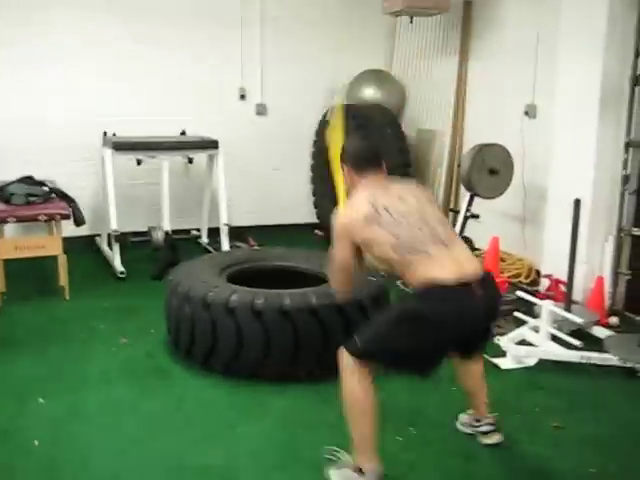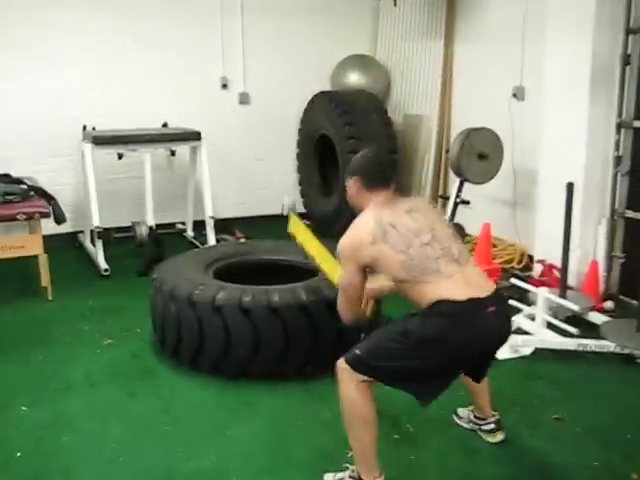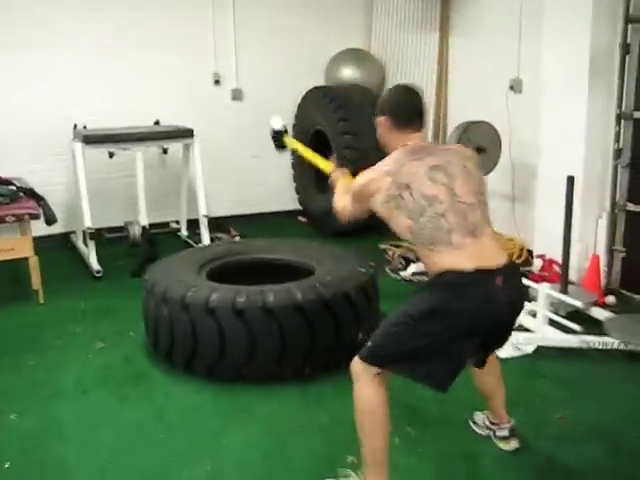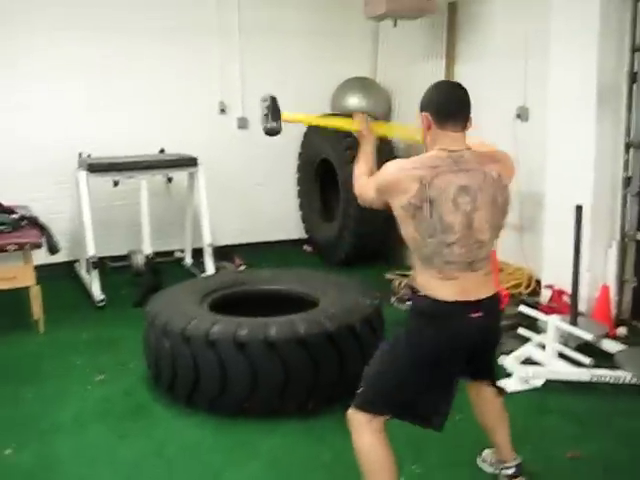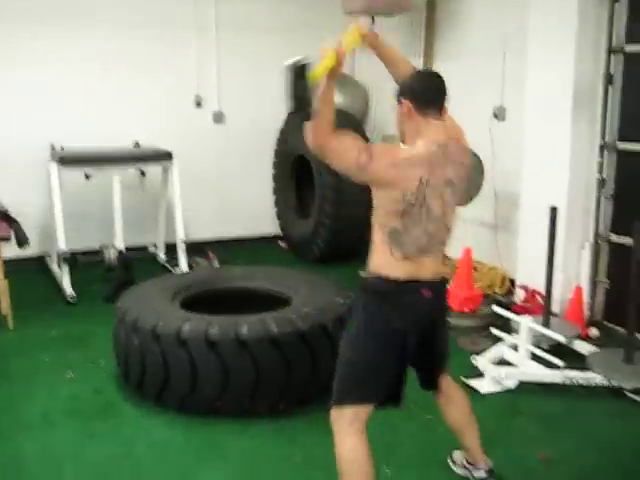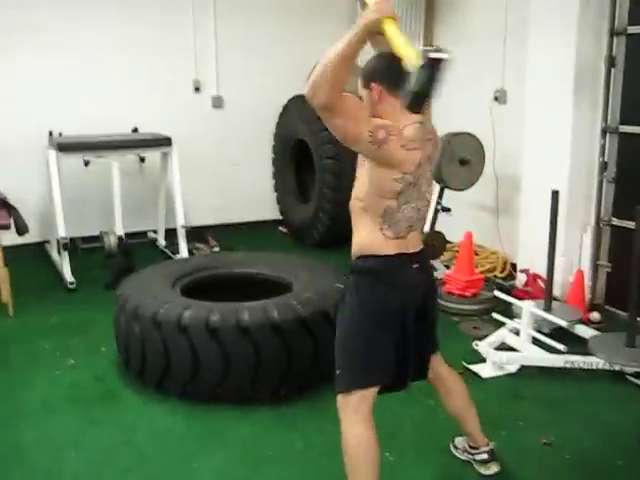
dt=0.2s
person 1, frame 1
left shoulder: (347, 216)
right shoulder: (414, 189)
left elbow: (339, 282)
left hip: (443, 301)
right hip: (484, 292)
left knee: (353, 362)
right knee: (462, 344)
right ankle: (484, 421)
person 1, frame 2
left shoulder: (356, 237)
right shoulder: (425, 206)
left elbow: (350, 314)
left wrist: (361, 292)
left hip: (455, 321)
right hip: (498, 313)
left knee: (350, 372)
right ankle: (487, 419)
person 1, frame 3
left shoulder: (375, 179)
right shoulder: (462, 154)
left elbow: (345, 213)
left wrist: (340, 184)
left hip: (454, 292)
right hip: (506, 285)
left knee: (365, 369)
right knee: (478, 345)
right ankle: (501, 425)
person 1, frame 4
left shoulder: (402, 175)
right shoulder: (500, 168)
left elbow: (363, 191)
left wrist: (366, 142)
left hip: (435, 317)
right hip: (487, 311)
left knee: (363, 419)
right knee: (480, 380)
person 1, frame 5
left shoulder: (392, 165)
right shoulder: (457, 146)
left elbow: (317, 140)
right elbow: (421, 85)
left wrist: (330, 76)
right wrist: (379, 45)
left hip: (388, 298)
right hip: (432, 293)
left knee: (346, 417)
right knee: (440, 379)
person 1, frame 6
left shoulder: (388, 142)
right shoulder: (422, 122)
left elbow: (321, 96)
right elbow: (390, 65)
left hip: (378, 276)
right hip: (416, 270)
left knee: (354, 405)
right knee: (433, 364)
